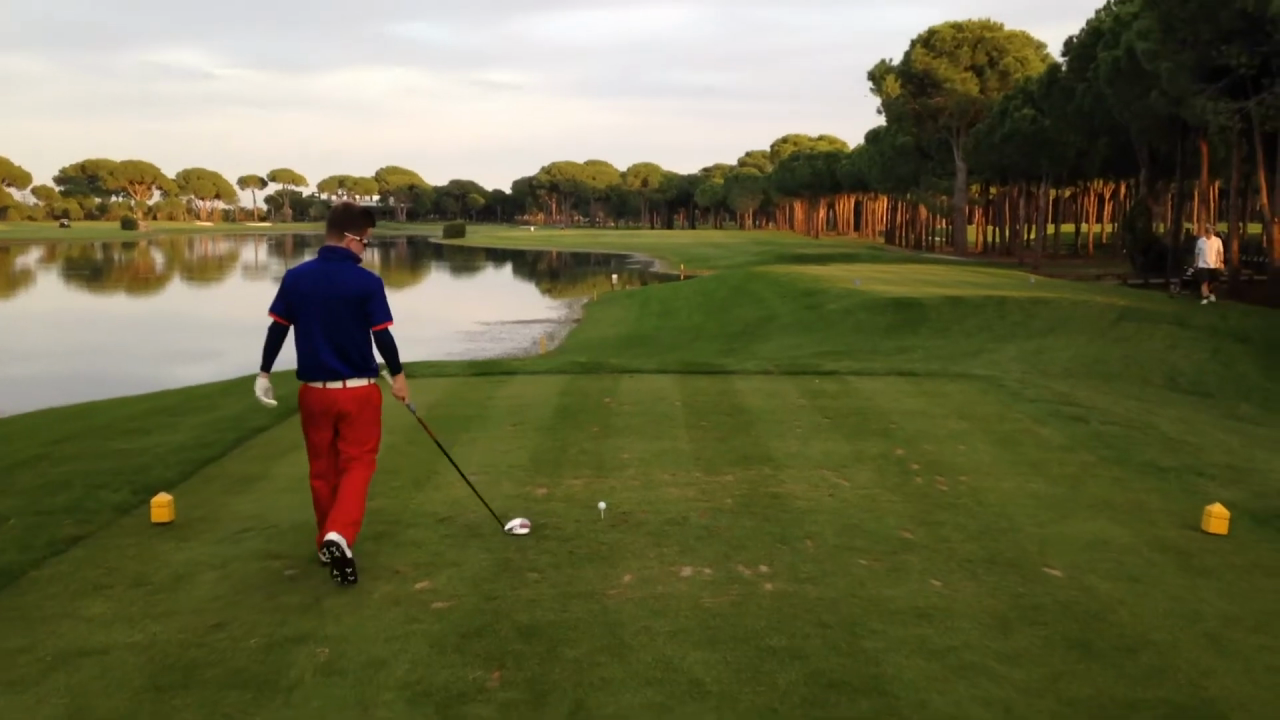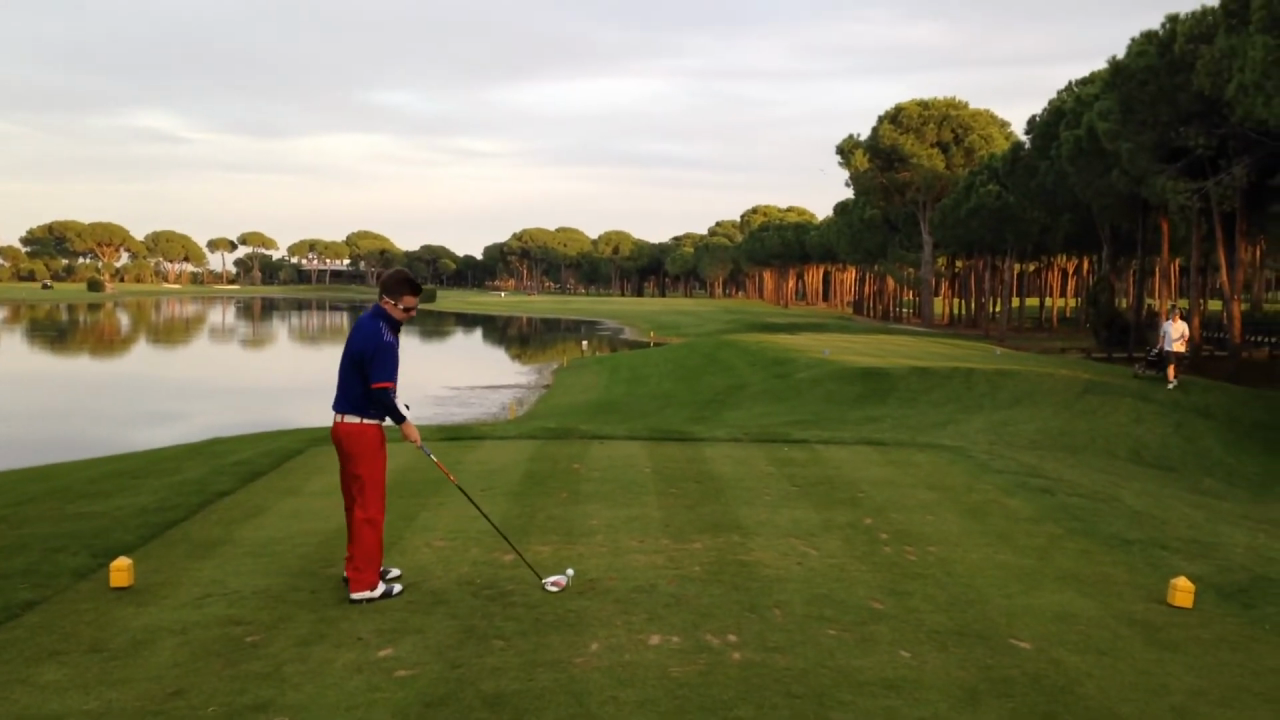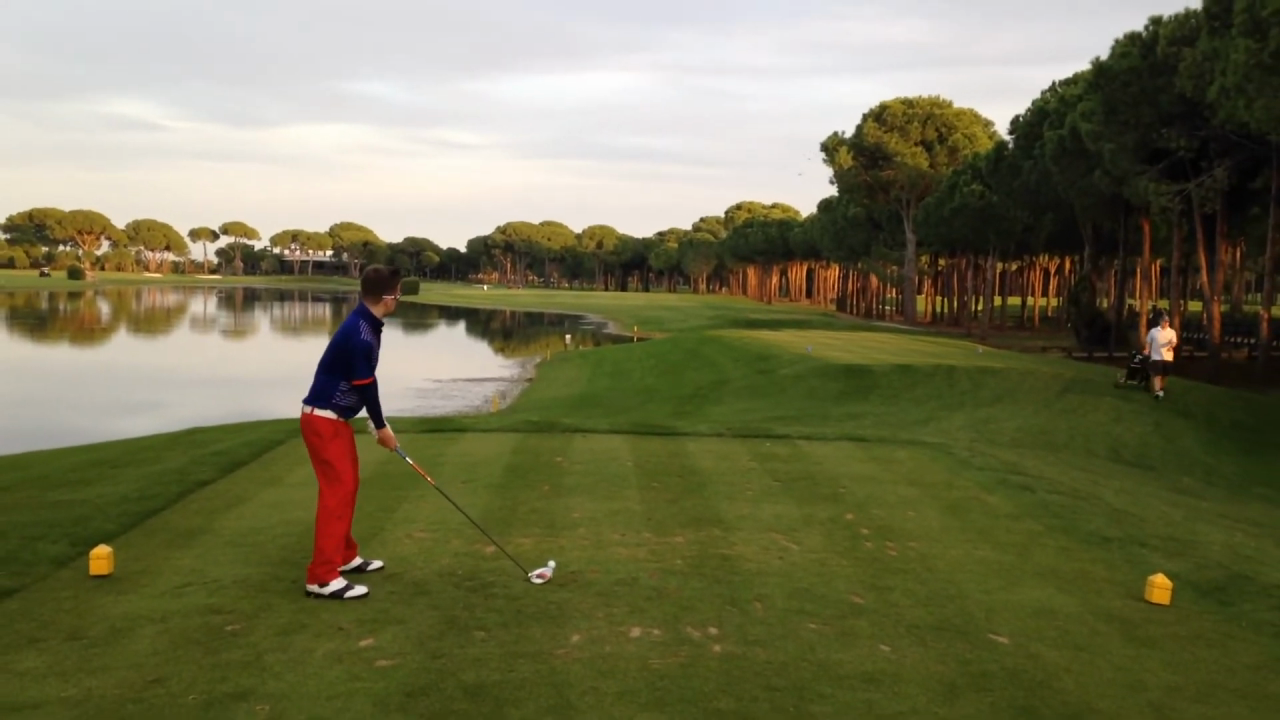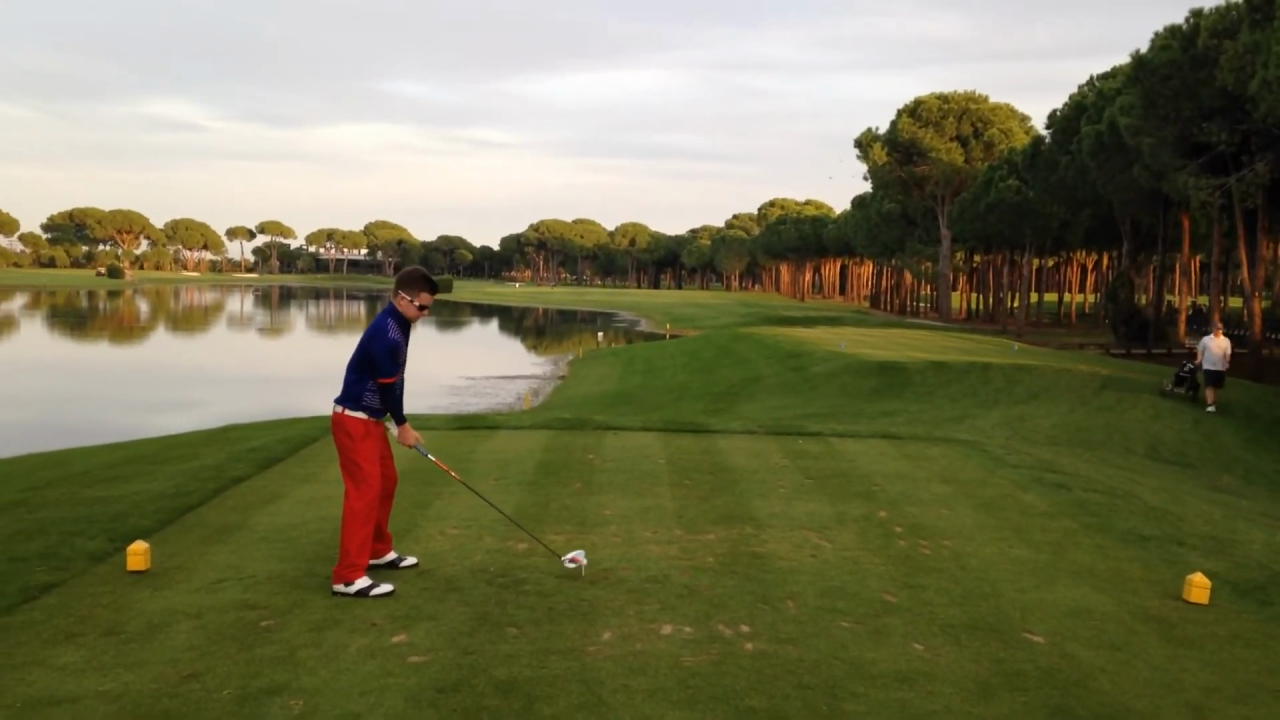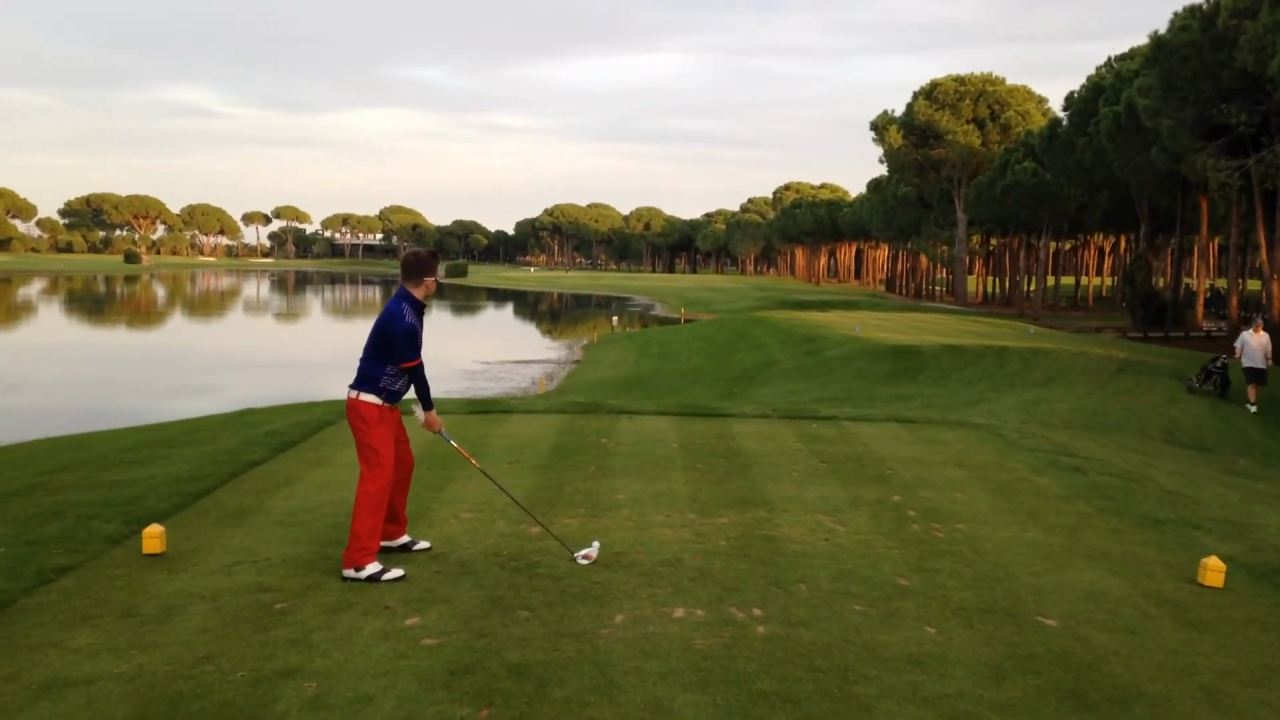
dt=1s
person 1, frame 1
left shoulder: (295, 277)
right shoulder: (367, 282)
left elbow: (277, 328)
right elbow: (382, 336)
left wrist: (264, 373)
right wrist: (398, 375)
left hip: (313, 390)
right hip: (358, 391)
left knee: (322, 469)
right knee: (357, 466)
left ankle: (327, 540)
right ankle: (339, 536)
person 1, frame 2
left shoulder: (365, 321)
right shoulder: (383, 340)
right elbow: (380, 393)
left wrist: (396, 398)
right wrist: (404, 423)
left hip: (345, 421)
right hip: (363, 427)
left knee: (357, 497)
right knee: (370, 504)
left ankle: (358, 567)
right ankle: (364, 584)
person 1, frame 3
left shoulder: (364, 325)
right shoulder: (360, 335)
left elbow: (366, 382)
right elbow: (365, 386)
left wrist: (380, 423)
right wrist: (381, 428)
left hip: (336, 417)
right hip: (323, 418)
left knee: (347, 486)
right knee: (337, 490)
left ankle: (344, 556)
right ankle: (324, 576)
person 1, frame 4
left shoulder: (398, 325)
right shoulder: (385, 334)
left elbow: (395, 380)
right elbow: (388, 385)
left wrist: (400, 423)
right wrist: (402, 425)
left hip: (371, 418)
right hip: (354, 419)
left knee: (385, 482)
right knee: (364, 491)
left ankle: (379, 551)
right ankle: (348, 576)
person 1, frame 5
left shoulder: (407, 308)
right shoulder: (402, 318)
left elbow: (413, 367)
right elbow: (414, 369)
left wrist: (425, 408)
right wrist: (429, 411)
left hip: (384, 402)
right hip: (369, 404)
left knee: (401, 465)
right knee: (378, 475)
left ankle: (391, 532)
right ankle: (358, 561)
